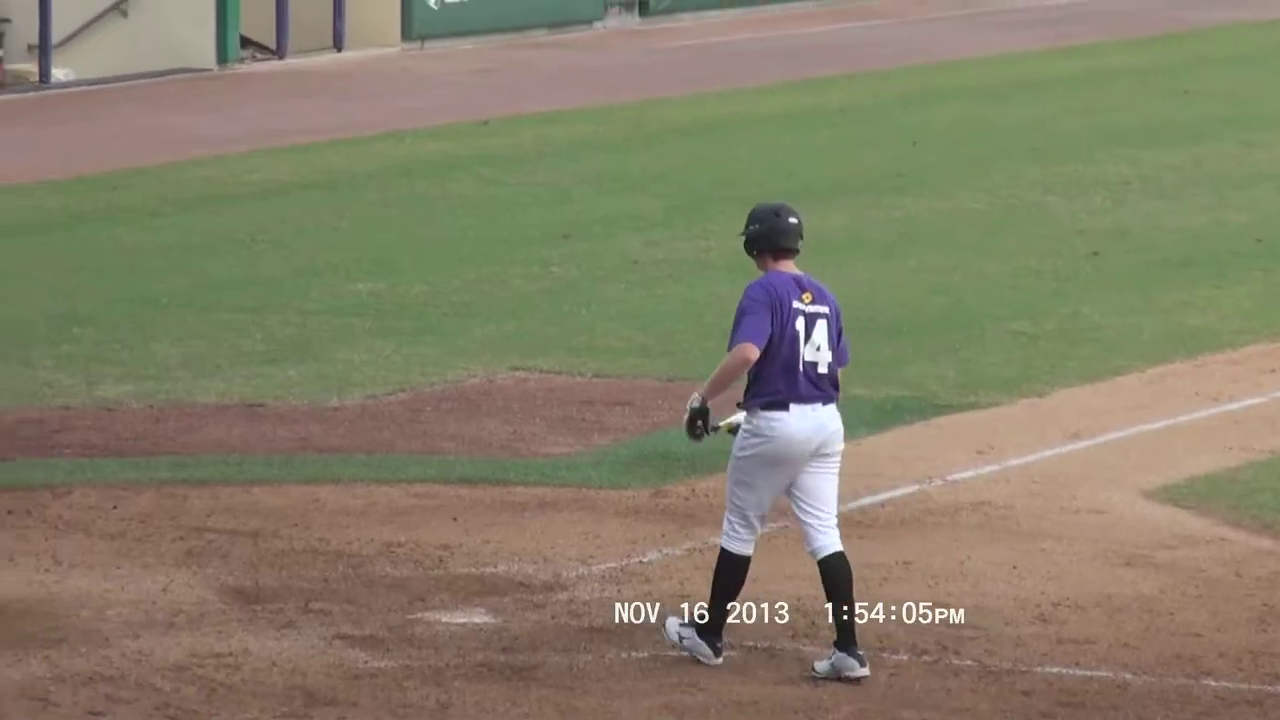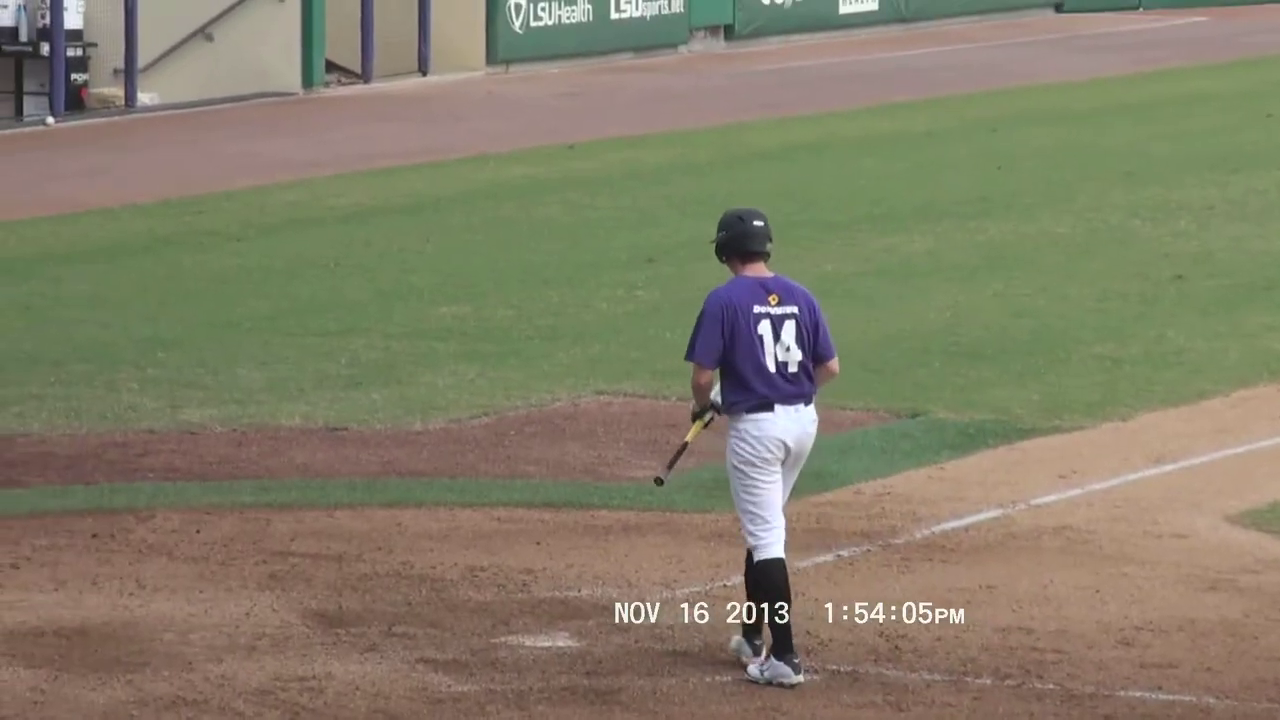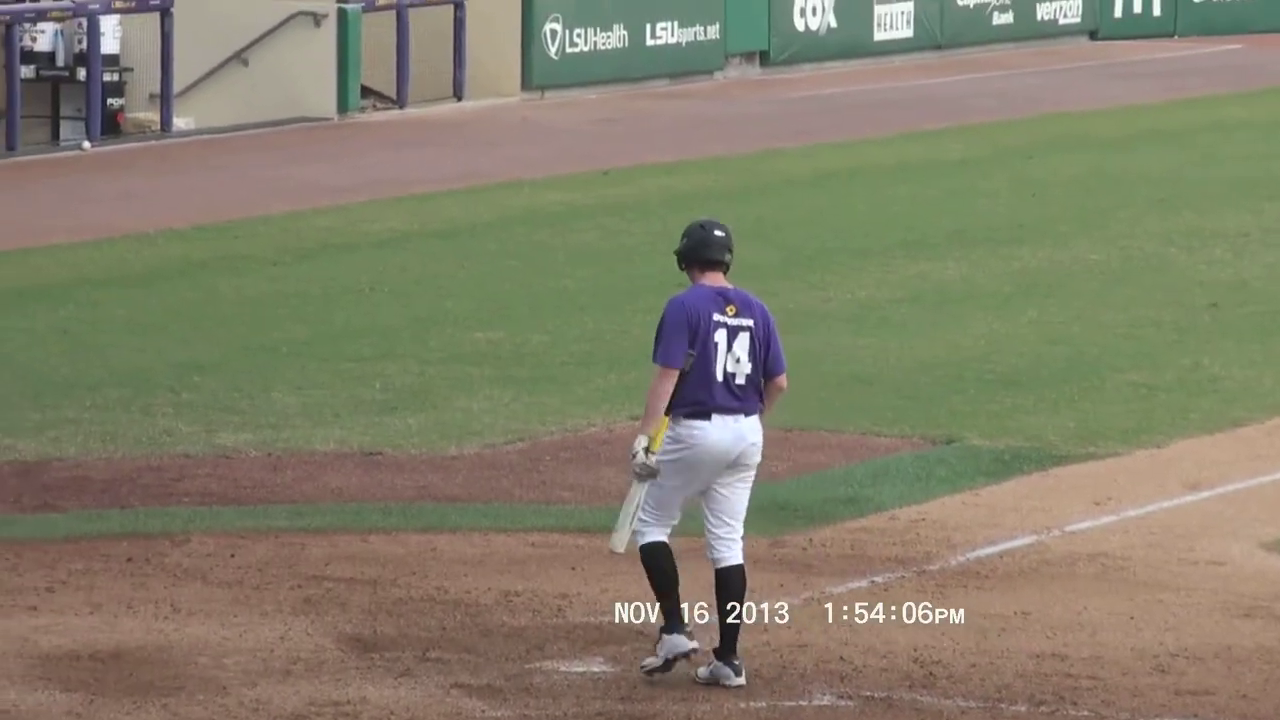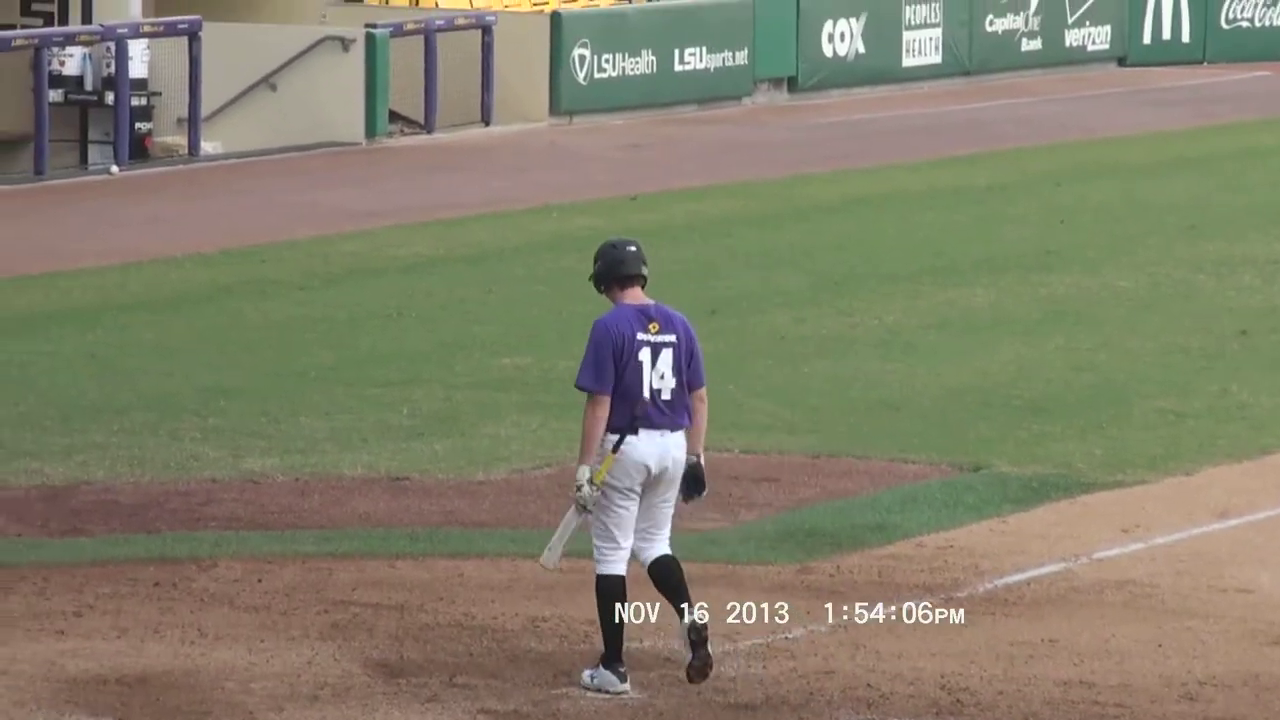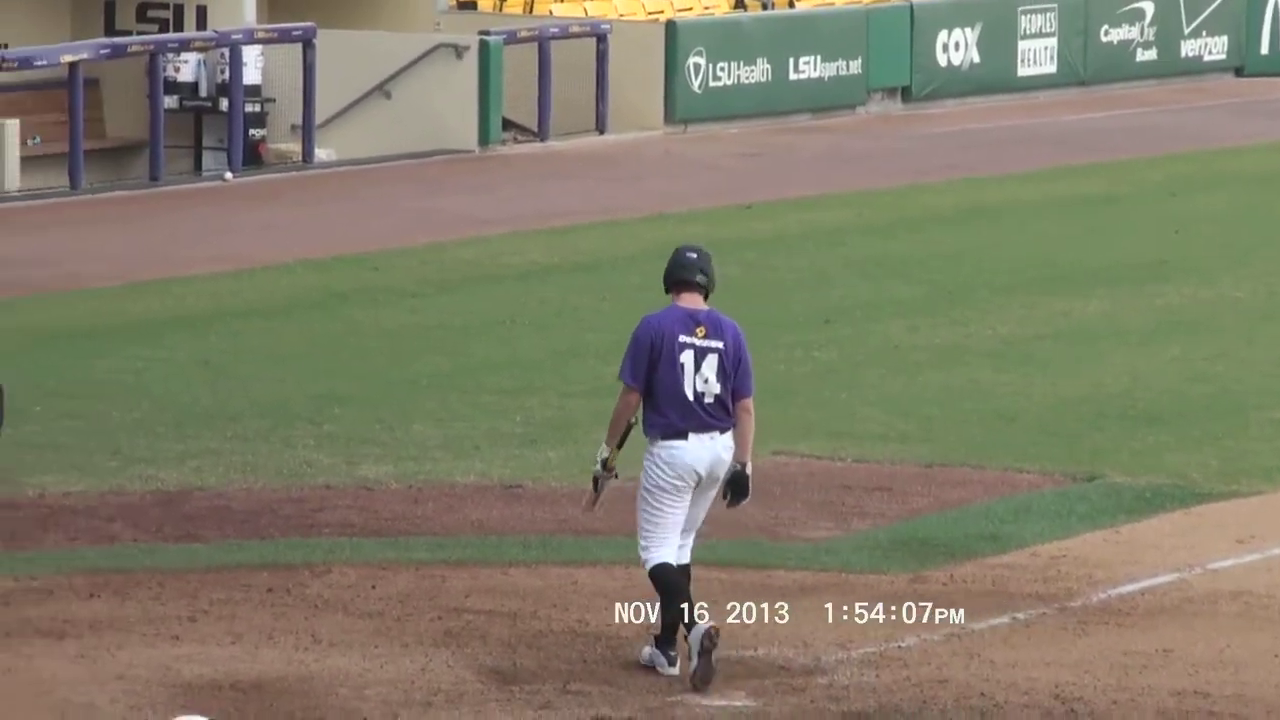
dt=0.5s
person 1, frame 1
left shoulder: (763, 291)
right shoulder: (825, 296)
left elbow: (745, 354)
right elbow: (836, 372)
left wrist: (701, 398)
left hip: (774, 425)
right hip: (826, 422)
left knee: (738, 531)
right knee: (822, 534)
left ankle: (707, 635)
right ankle: (848, 648)
person 1, frame 2
left shoulder: (723, 299)
right shoulder: (801, 296)
left elbow: (703, 376)
right elbow: (830, 367)
left wrist: (702, 405)
left hip: (755, 427)
right hip: (803, 421)
left knee: (763, 536)
right knee: (767, 526)
left ankle: (784, 656)
right ankle: (755, 634)
person 1, frame 3
left shoulder: (684, 305)
right shoulder: (756, 309)
left elbow: (667, 376)
right elbow: (778, 383)
left wrist: (645, 437)
left hip: (695, 432)
right hip: (747, 432)
left knee: (651, 527)
right knee: (727, 543)
left ankle: (675, 630)
right ankle: (727, 659)
person 1, frame 4
left shoulder: (609, 326)
right shoulder: (679, 324)
left elbow: (599, 404)
right elbow: (698, 398)
left wrist: (584, 468)
right wrist: (695, 457)
left hip: (625, 450)
right hip: (673, 447)
left knee: (611, 554)
right knee: (653, 545)
left ankle: (613, 666)
right ankle: (692, 620)
person 1, frame 5
left shoulder: (654, 326)
right shoulder: (730, 331)
left elbow: (630, 398)
right elbow: (745, 408)
left wrist: (607, 447)
right wrist: (742, 466)
left hip: (671, 451)
right hip: (718, 451)
left knee: (657, 555)
right knee: (680, 547)
left ankle: (696, 624)
right ankle: (665, 647)
